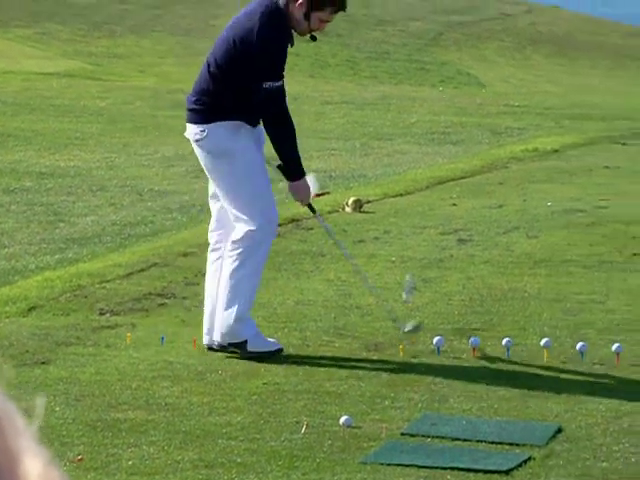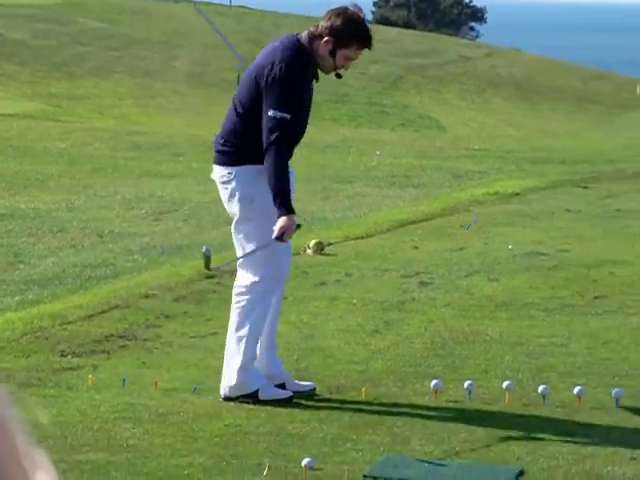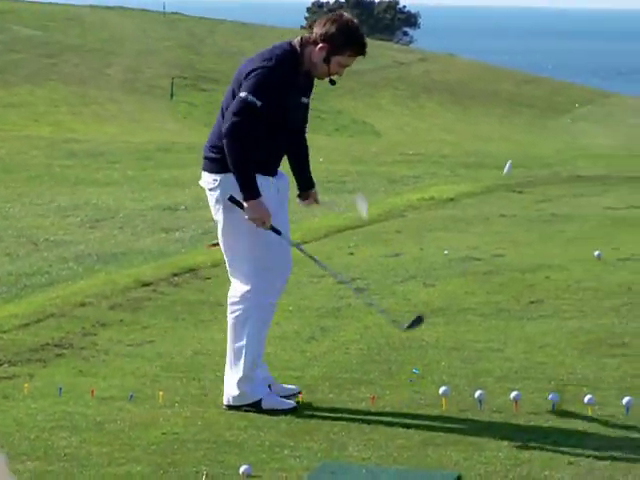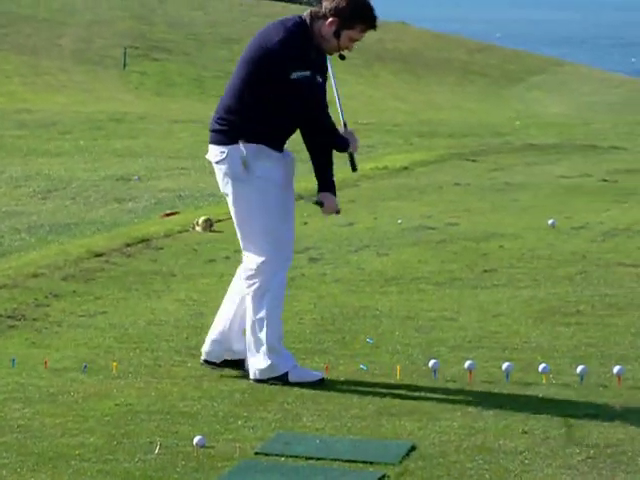
dt=1s
person 1, frame 1
right shoulder: (265, 32)
right elbow: (274, 110)
right wrist: (295, 175)
left hip: (229, 124)
right hip: (219, 127)
left knee: (229, 227)
right knee: (259, 221)
left ankle: (222, 326)
right ankle: (232, 327)
person 1, frame 2
left shoulder: (299, 55)
right shoulder: (288, 67)
right elbow: (275, 140)
right wrist: (285, 209)
left hip: (264, 168)
right hip: (246, 169)
left knee: (274, 270)
right knee: (260, 273)
left ankle: (265, 371)
right ankle: (240, 380)
person 1, frame 3
left shoulder: (302, 76)
right shoulder: (270, 70)
left elbow: (293, 136)
right elbow: (235, 130)
left wrist: (306, 185)
right wrist: (250, 195)
left hip: (264, 178)
right hip: (234, 179)
left knee: (275, 273)
right knee: (255, 281)
left ankle: (252, 374)
right ankle: (243, 389)
person 1, frame 4
left shoulder: (314, 52)
right shoulder: (286, 41)
left elbow: (313, 118)
right elbow: (312, 113)
left wrist: (326, 187)
right wrist: (343, 143)
left hip: (268, 151)
right hip: (242, 151)
left knee: (267, 251)
right knee: (269, 254)
left ankle: (223, 345)
right ankle: (268, 361)
